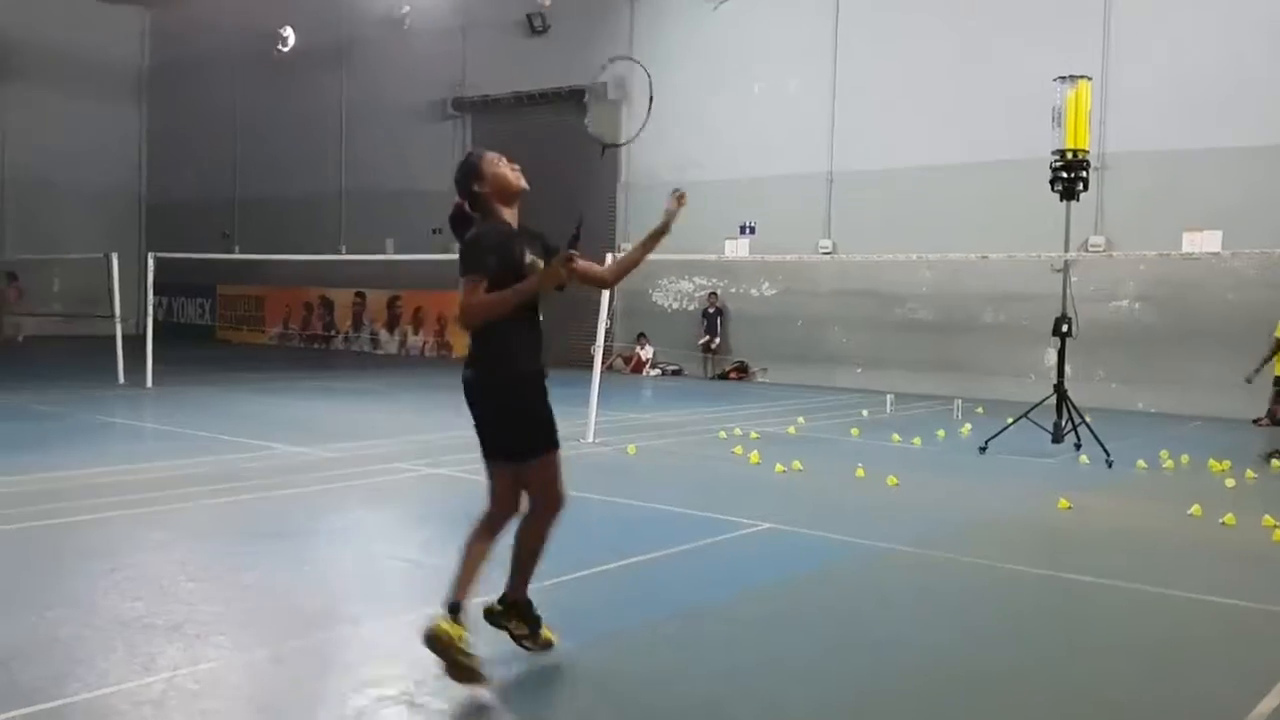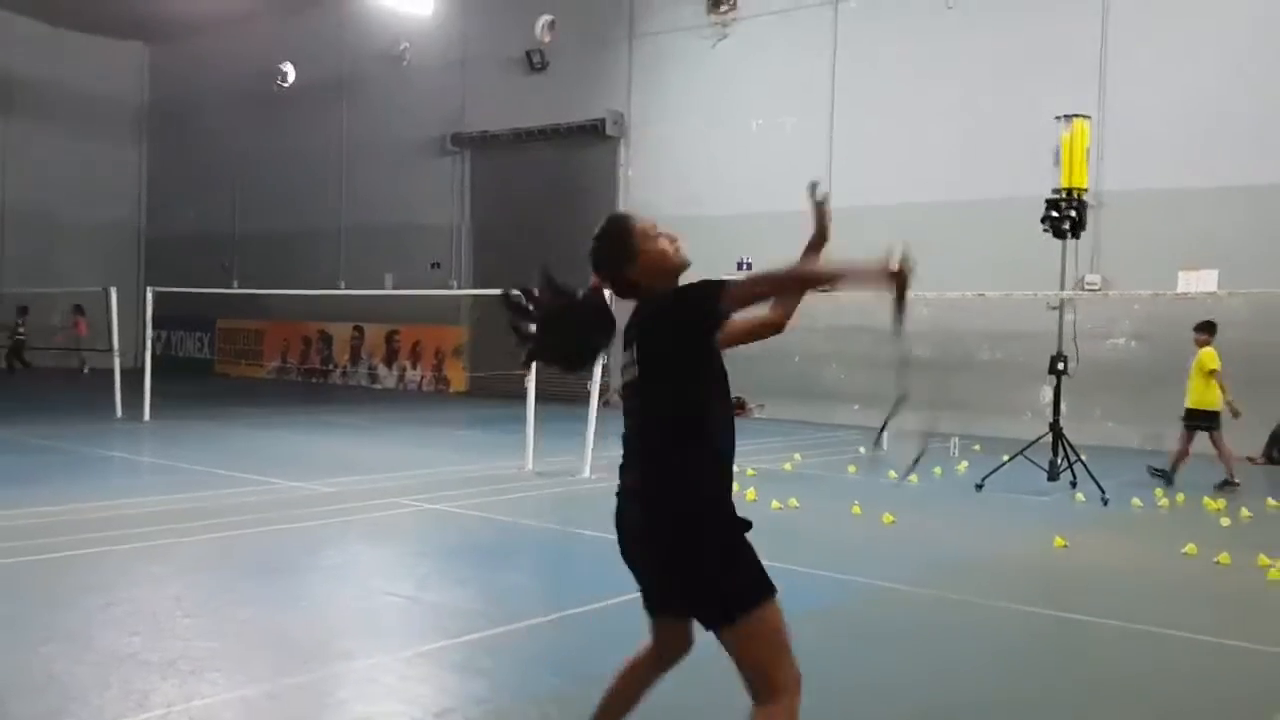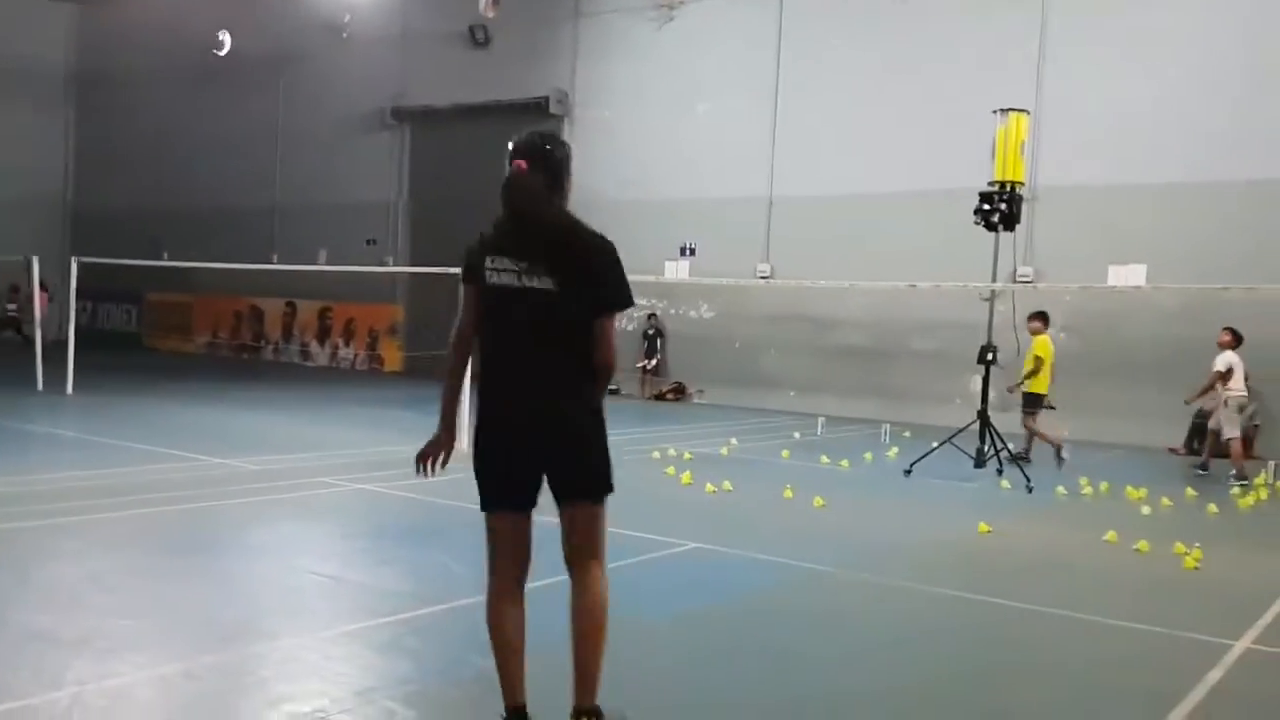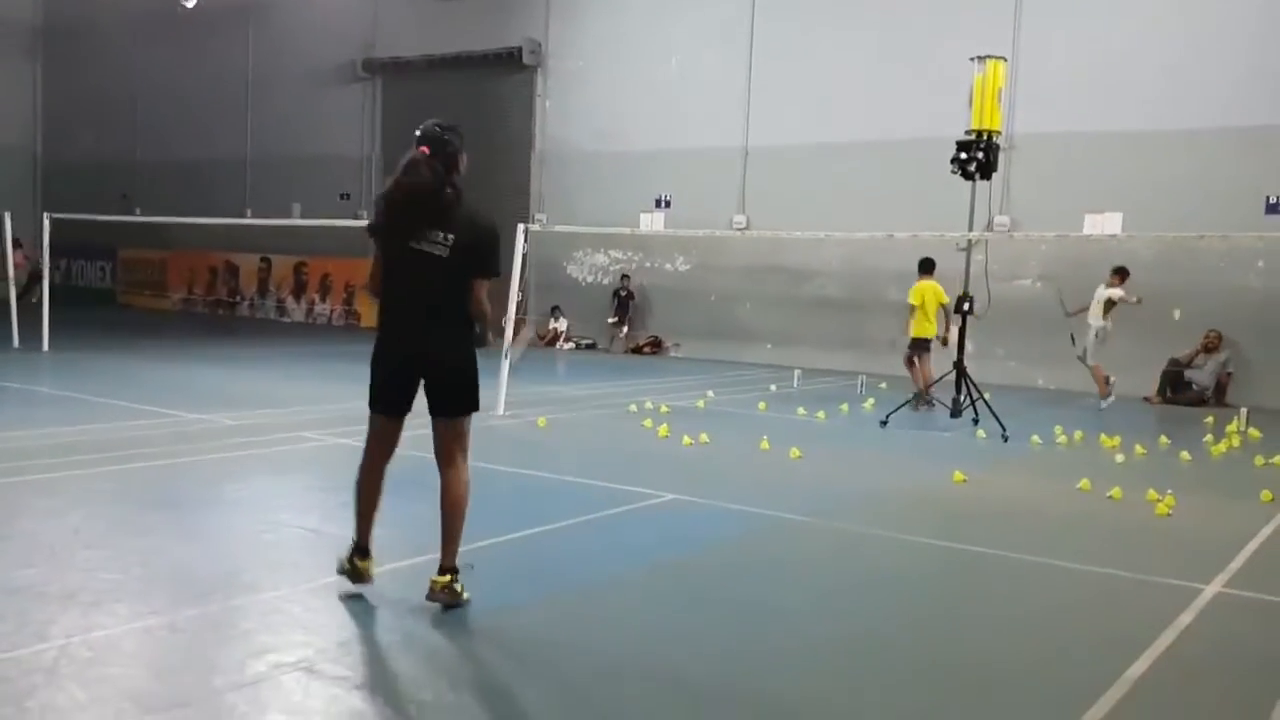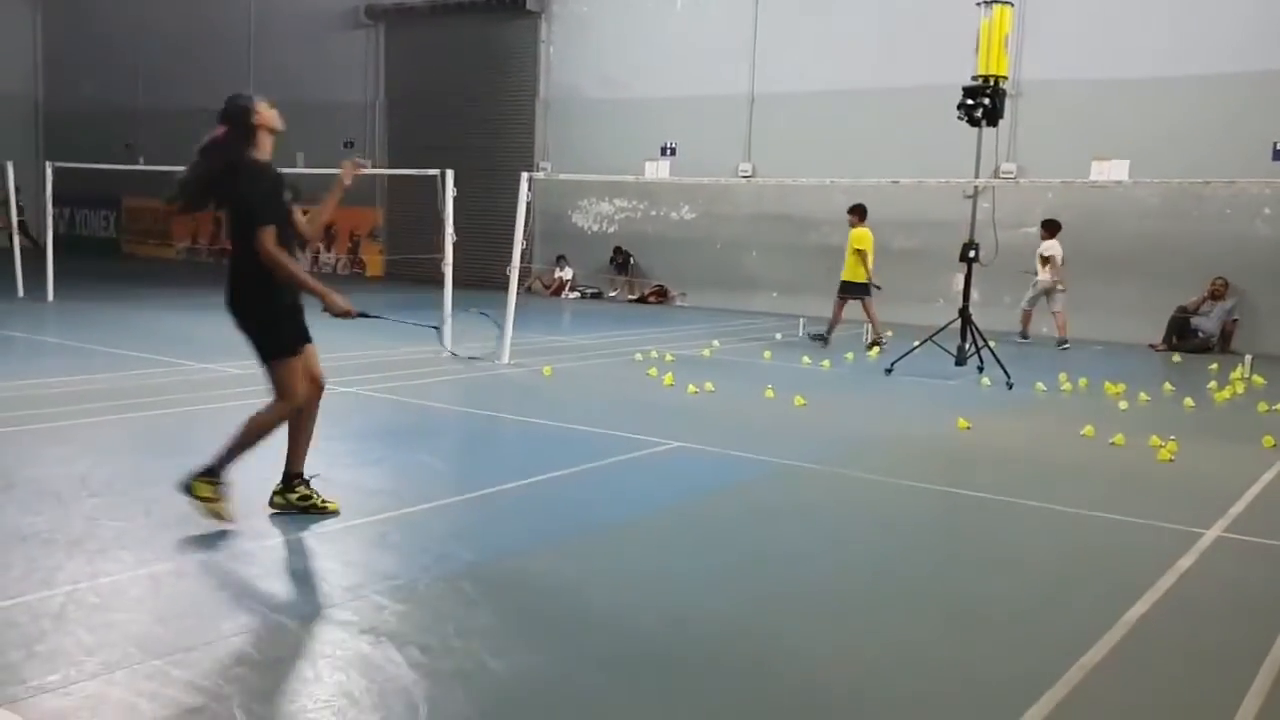
dt=0.7s
person 1, frame 1
left shoulder: (528, 239)
right shoulder: (483, 236)
left elbow: (608, 278)
right elbow: (470, 315)
left wrist: (661, 230)
right wrist: (535, 284)
left hip: (515, 381)
right hip: (503, 381)
left knee: (503, 506)
right knee: (547, 499)
left ankle: (453, 618)
right ankle: (512, 602)
person 1, frame 2
left shoulder: (668, 323)
right shoulder: (673, 313)
left elbow: (769, 320)
right elbow: (768, 284)
left wrist: (812, 254)
right wrist: (861, 273)
left hip: (643, 518)
right hip: (690, 520)
left knee: (667, 647)
person 1, frame 3
left shoulder: (486, 248)
right shoulder: (591, 252)
left elbow: (462, 344)
right elbow: (605, 356)
left wrist: (445, 427)
left hip: (501, 422)
right hip: (571, 421)
left knee: (507, 575)
right knee: (587, 566)
person 1, frame 4
left shoulder: (394, 212)
right shoulder: (477, 227)
left elbow: (375, 286)
right elbow: (478, 305)
right wrist: (482, 332)
left hip: (395, 347)
right hip: (452, 352)
left knee: (377, 454)
right knee: (453, 461)
left ankle: (362, 556)
right ankle: (446, 575)
person 1, frame 5
left shoulder: (266, 174)
right shoulder: (253, 175)
left elbow: (306, 229)
right elbow: (269, 252)
left wrist: (340, 187)
right wrist: (325, 295)
left hip: (279, 295)
right hip: (260, 296)
left knee: (312, 386)
right knee: (293, 399)
left ankle: (292, 486)
right ankle: (209, 476)
